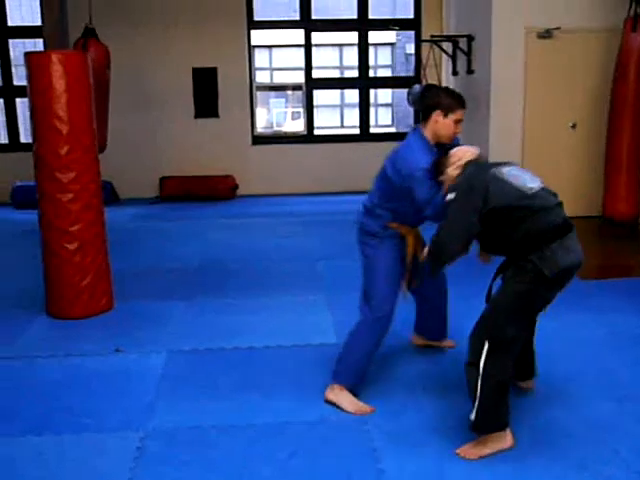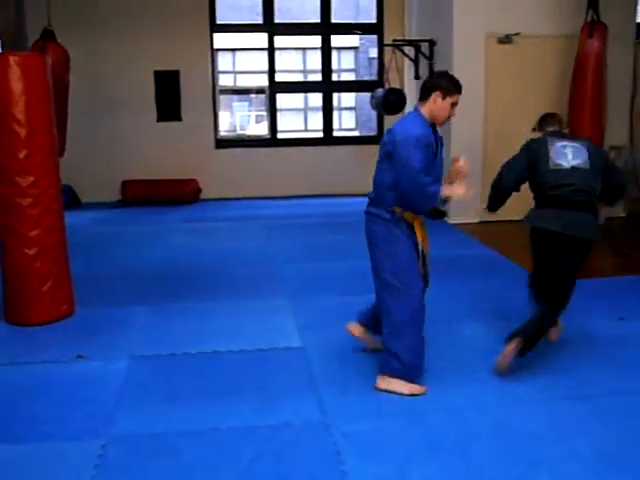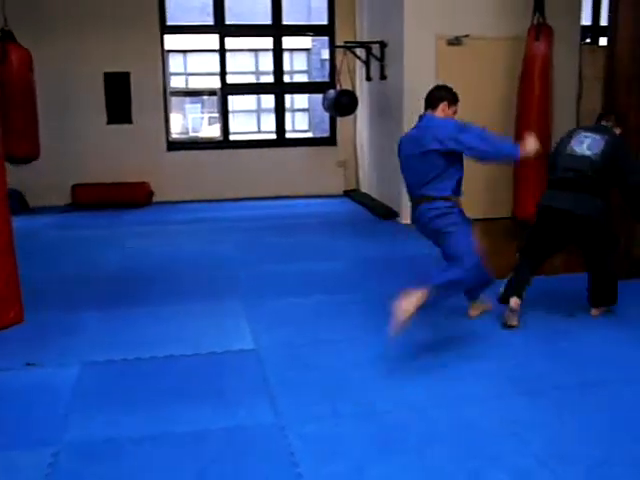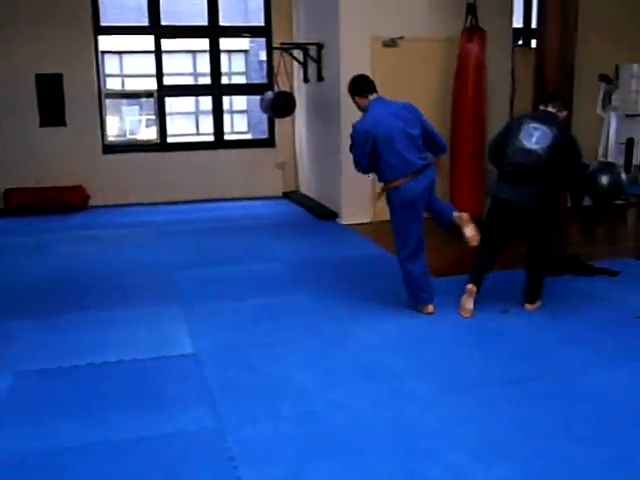
dt=0.5s
person 1, frame 1
left shoulder: (432, 143)
right shoulder: (414, 163)
left elbow: (460, 155)
right elbow: (437, 211)
left wrist: (466, 159)
left hip: (399, 231)
right hip: (381, 235)
left knee: (432, 280)
right knee: (378, 309)
left ankle: (427, 334)
right ankle: (340, 386)
person 1, frame 2
left shoulder: (430, 135)
right shoulder: (410, 134)
left elbow: (427, 182)
right elbow: (414, 187)
left wrist: (451, 182)
right wrist: (449, 191)
left hip: (404, 222)
right hip: (391, 223)
left knee: (412, 284)
right knee: (407, 295)
left ankle: (366, 326)
right ankle: (393, 374)
person 1, frame 3
left shoulder: (406, 140)
right shoulder: (445, 128)
right elbow: (485, 145)
right wrist: (522, 149)
left hip: (421, 212)
right hip: (442, 210)
left knee: (461, 255)
right knee: (467, 268)
left ankle: (475, 302)
right ankle: (416, 297)
person 1, frame 4
left shoulder: (363, 127)
right shoulder: (408, 109)
left elbow: (363, 165)
right elbow: (434, 139)
right wrist: (434, 155)
left hip: (402, 190)
right hip: (426, 176)
left knee: (410, 250)
right knee: (425, 199)
left ankle: (423, 302)
right ankle: (457, 217)
person 2, frame 1
left shoulder: (466, 185)
right shoulder: (503, 170)
left elbow: (452, 241)
left wrist: (431, 257)
right wrist: (497, 245)
left hip: (541, 260)
right hip: (567, 249)
left knee: (493, 336)
right knee: (520, 310)
left ankle: (496, 433)
right ankle: (524, 374)
person 2, frame 2
left shoulder: (534, 146)
right shoulder: (590, 148)
left elbow: (506, 180)
right elbow: (618, 185)
left wrist: (493, 205)
right wrist: (597, 200)
left hip: (546, 220)
right hip: (582, 224)
left knee: (544, 274)
right knee: (556, 289)
left ankle: (548, 324)
right ankle: (519, 341)
person 2, frame 3
left shoulder: (573, 134)
right shoulder: (617, 144)
left elbow: (551, 164)
left hip: (554, 201)
right hip: (589, 207)
left knee: (532, 252)
right knee: (601, 255)
left ankle: (514, 297)
right ankle: (599, 303)
person 2, frame 4
left shoulder: (519, 122)
right shoulder: (564, 136)
left elbow: (493, 151)
right elbow: (575, 175)
right wrist: (576, 201)
left hip: (504, 191)
right hip: (536, 198)
left knee: (491, 242)
right knee: (539, 249)
left ankle: (472, 285)
right ankle: (532, 299)
